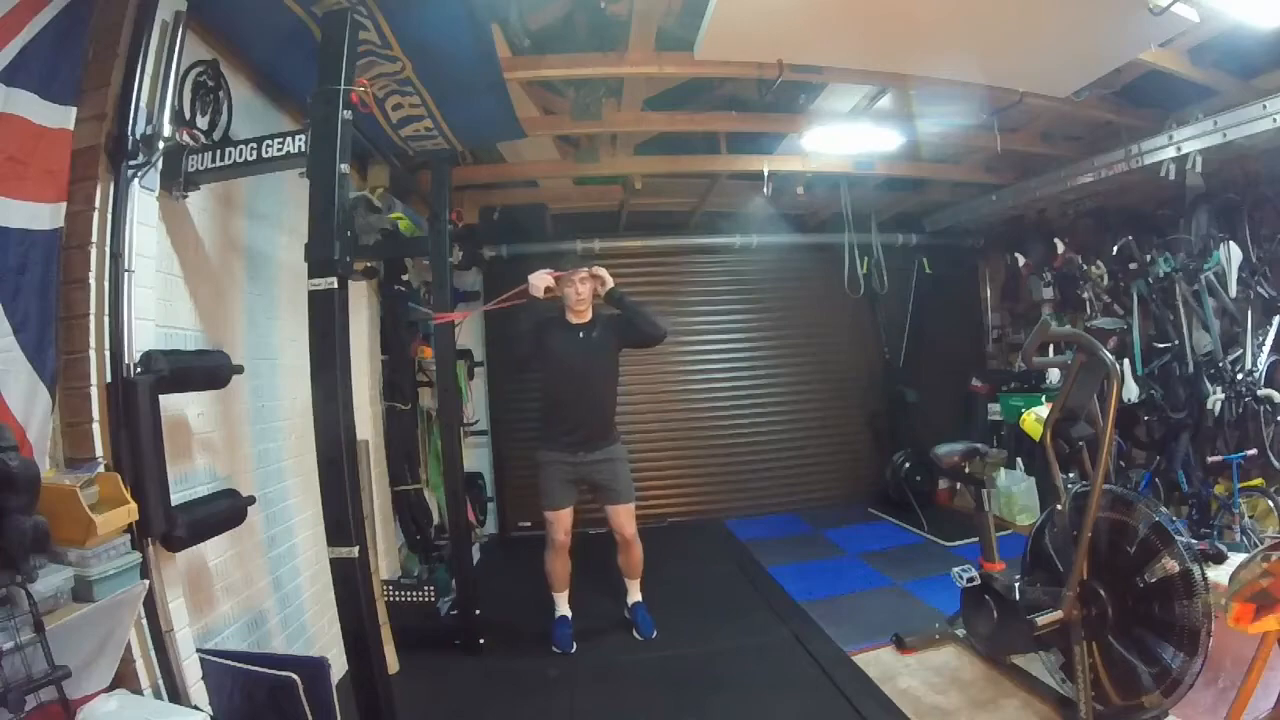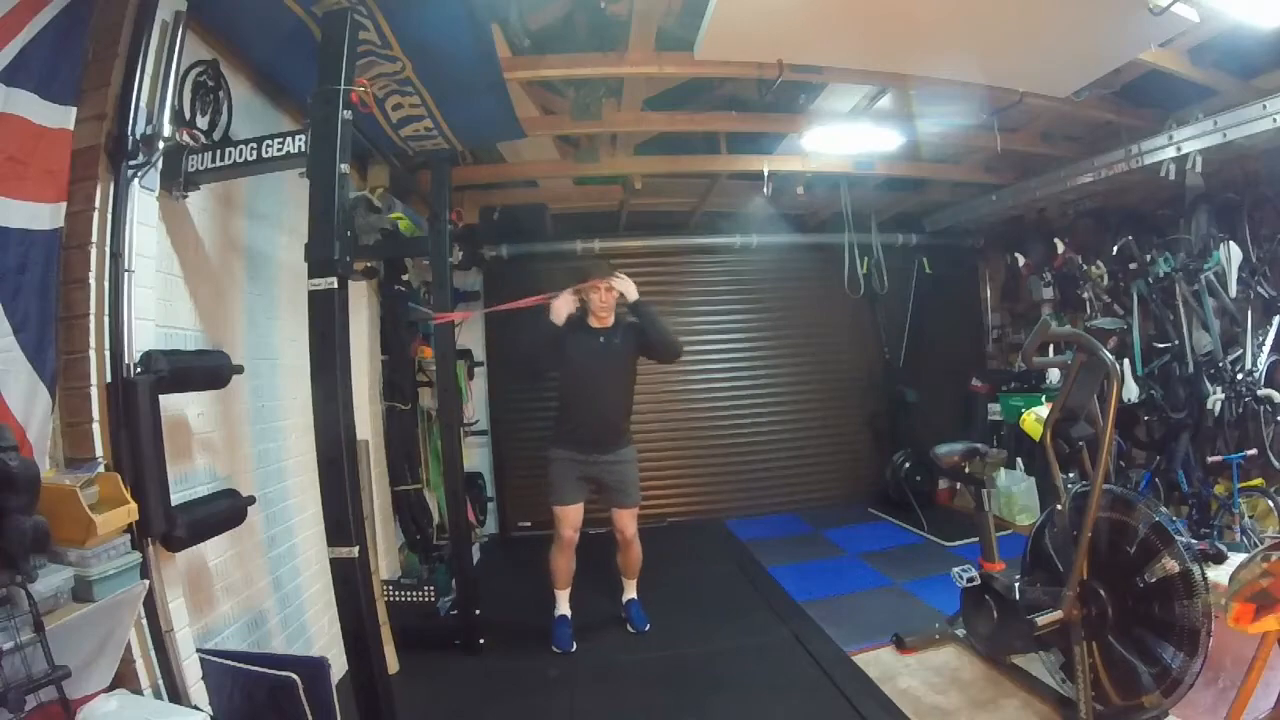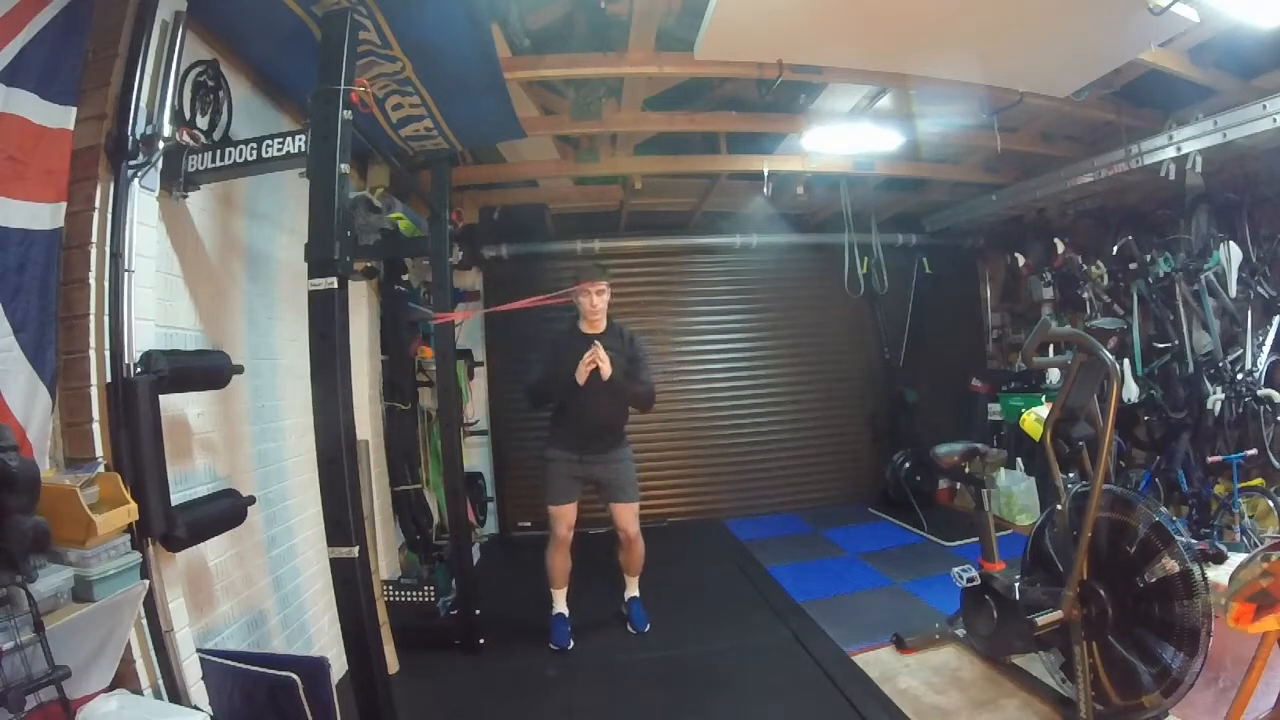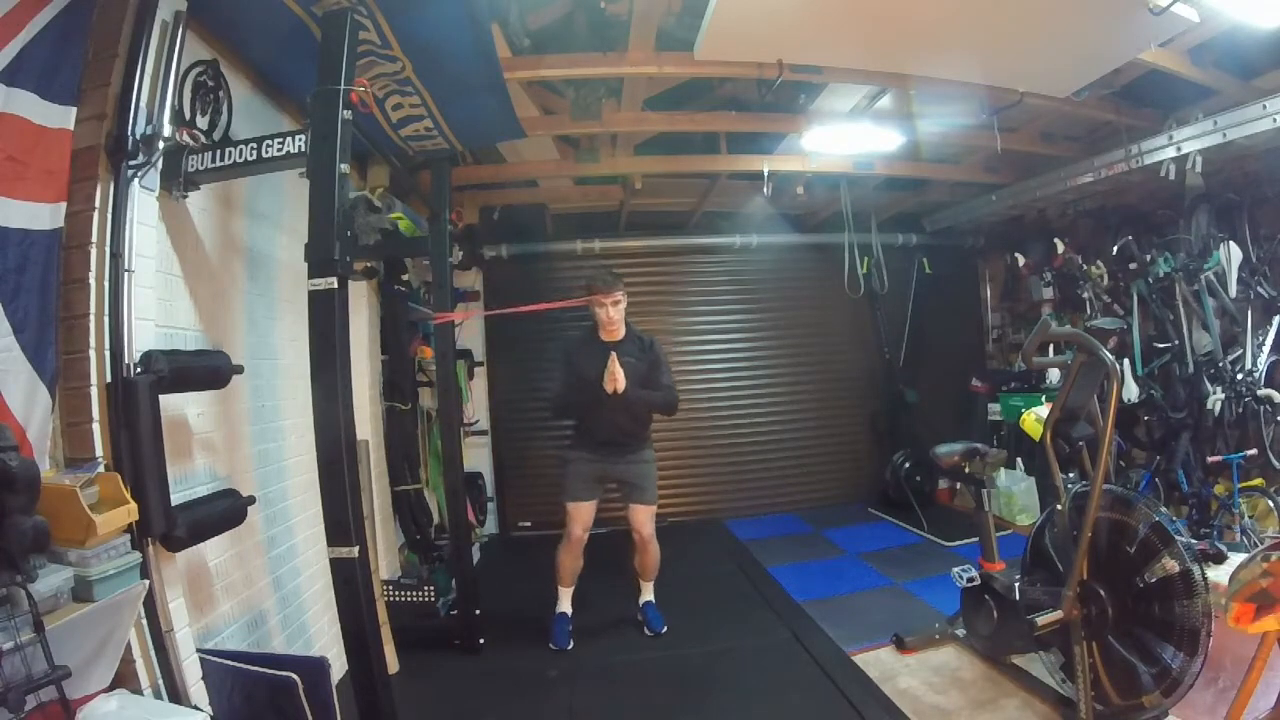
dt=0.5s
person 1, frame 1
left shoulder: (611, 327)
right shoulder: (546, 330)
left elbow: (655, 333)
right elbow: (517, 350)
left wrist: (613, 293)
right wrist: (535, 299)
left hip: (606, 449)
right hip: (557, 454)
left knee: (627, 533)
right knee: (558, 539)
left ankle: (635, 602)
right ankle: (562, 613)
person 1, frame 2
left shoulder: (630, 333)
right shoulder: (568, 333)
left elbow: (671, 351)
left wrist: (636, 303)
right wrist: (552, 323)
left hip: (616, 452)
right hip: (568, 453)
left knee: (627, 533)
right knee: (566, 536)
left ankle: (630, 598)
right ankle: (562, 611)
person 1, frame 3
left shoulder: (626, 342)
right shoulder: (559, 343)
left elbow: (646, 399)
right elbow: (535, 396)
left wrist: (612, 376)
right wrist: (572, 379)
left hip: (613, 452)
right hip: (565, 453)
left knee: (629, 532)
right knee: (561, 535)
left ankle: (632, 597)
right ankle: (559, 611)
person 1, frame 4
left shoulder: (646, 347)
right shoulder: (577, 349)
left elbow: (670, 402)
right elbow: (561, 406)
left wrist: (626, 390)
right wrist: (600, 390)
left hip: (635, 454)
right hip: (586, 454)
left knee: (645, 534)
right knee: (575, 535)
left ankle: (647, 601)
right ankle: (563, 610)
